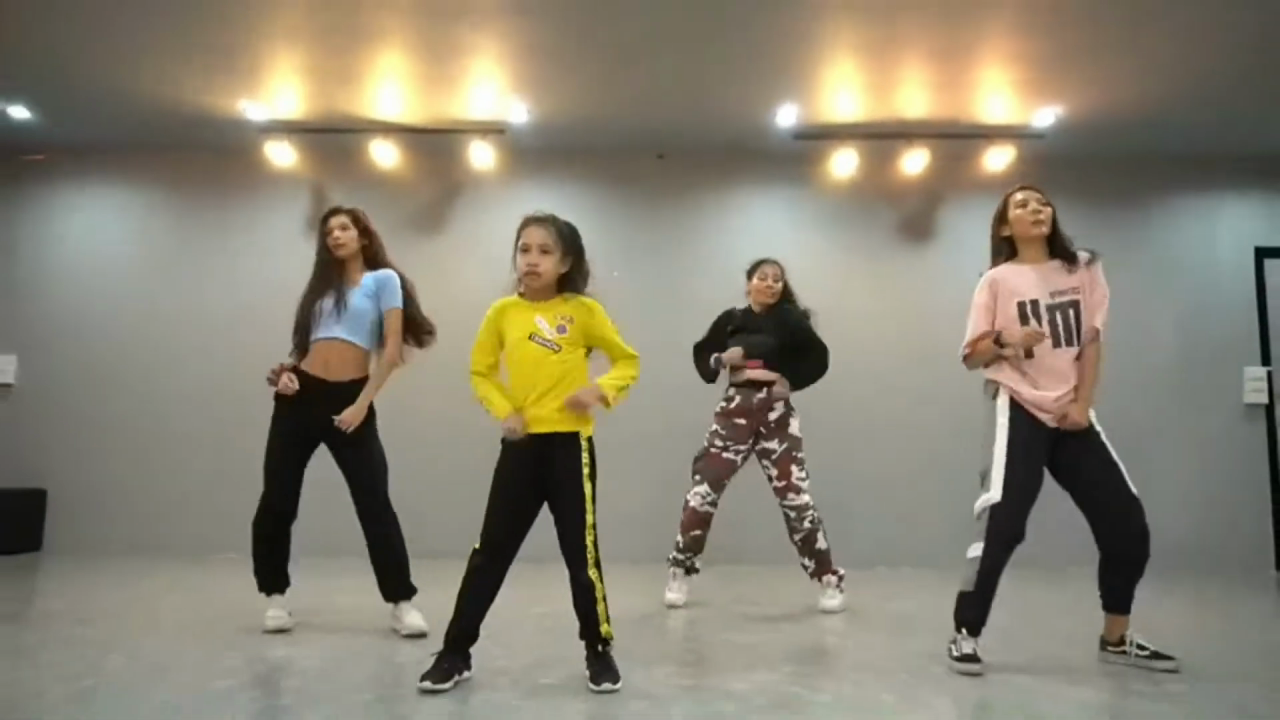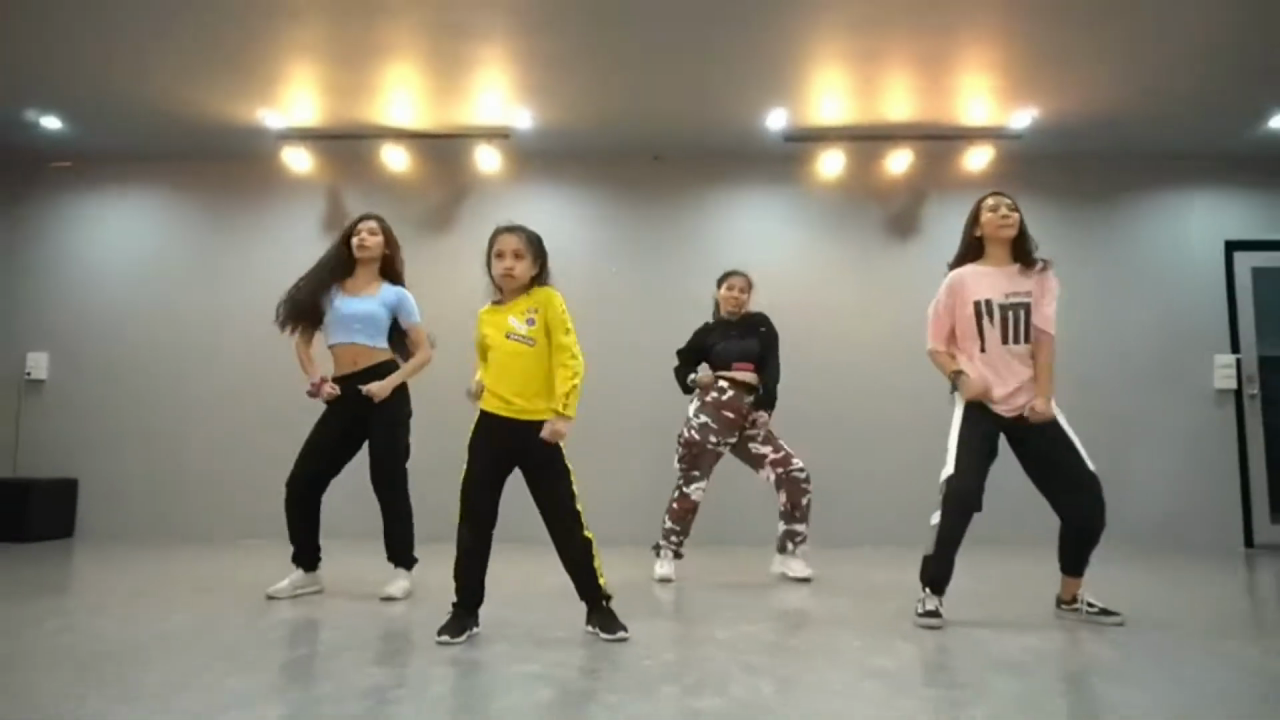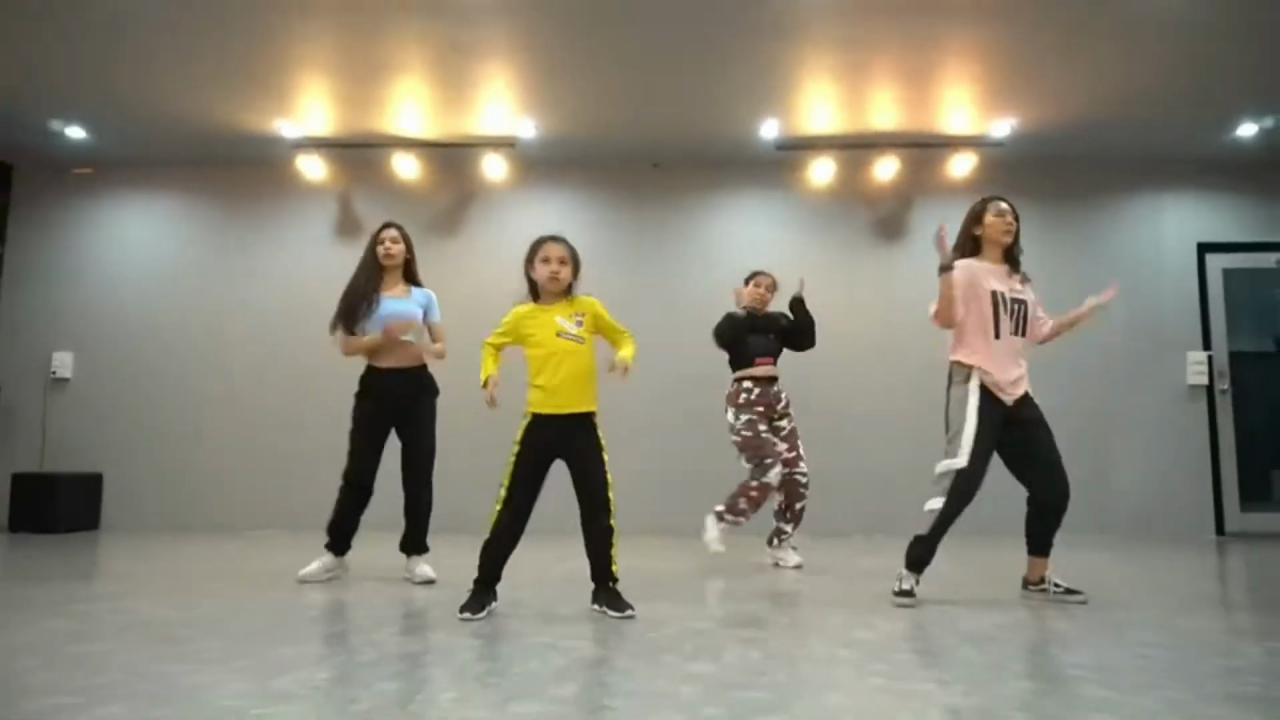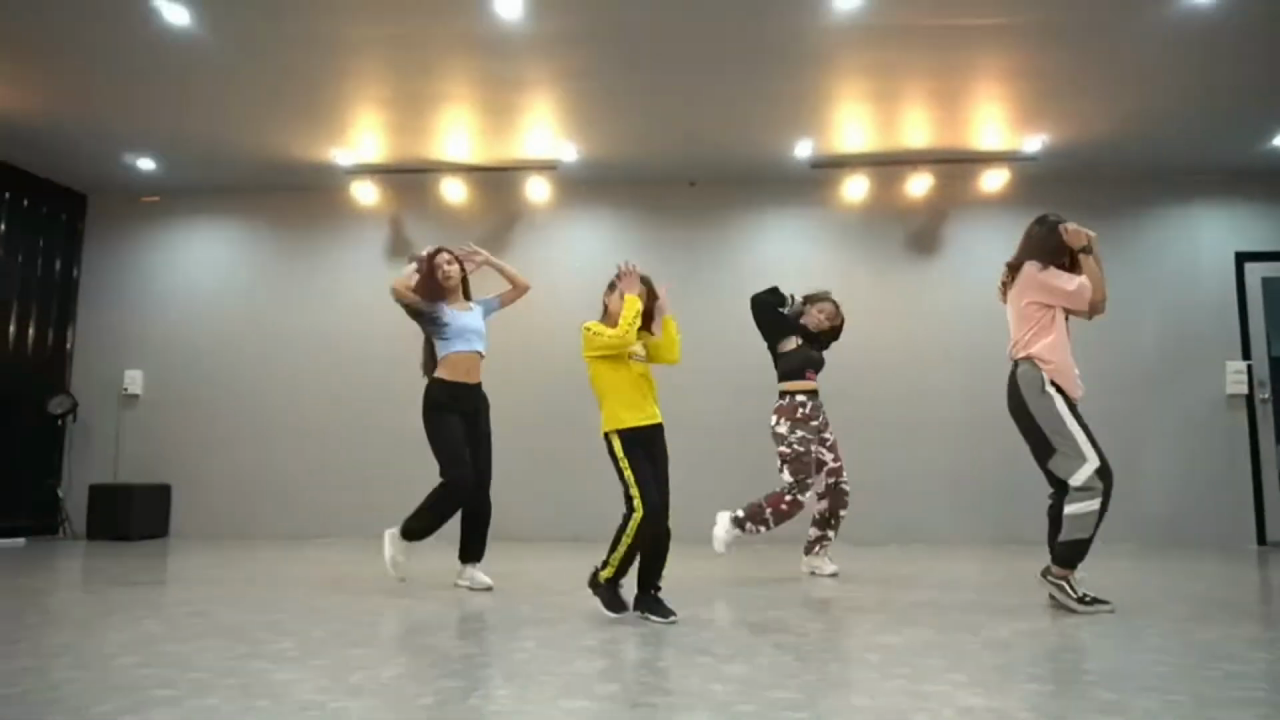
dt=0.4s
person 1, frame 1
left shoulder: (1084, 269)
right shoulder: (996, 281)
left elbow: (1092, 341)
right elbow: (971, 355)
left wrist: (1084, 403)
right wrist: (1004, 340)
left hip: (1072, 412)
right hip: (1017, 408)
left knee: (1126, 521)
right knee: (1003, 518)
person 1, frame 2
left shoulder: (1040, 275)
right shoulder: (959, 280)
left elbow: (1043, 336)
right elbow: (936, 344)
left wrist: (1043, 395)
right wrist: (961, 378)
left hip: (1028, 403)
right hip: (977, 404)
left knee: (1085, 496)
right knee: (959, 495)
left ankle: (1070, 596)
right ankle: (931, 593)
person 1, frame 3
left shoulder: (1020, 279)
right shoulder: (965, 270)
left elbow: (1040, 332)
right elbow: (945, 320)
left wrist: (1087, 310)
right wrist: (947, 265)
left hip: (1016, 392)
right hip: (973, 385)
left knee: (1052, 484)
right knee: (960, 480)
left ankle: (1037, 578)
right ankle: (911, 572)
person 1, frame 4
left shoulder: (1050, 284)
right shoulder: (1033, 272)
left elbow: (1095, 308)
right elbow: (1096, 297)
left wrist: (1089, 252)
right wrist: (1084, 251)
left hip: (1052, 388)
right hip: (1037, 385)
left knee: (1073, 483)
right knee: (1093, 476)
left ankle: (1063, 579)
right ankle: (1060, 570)
person 2, frame 1
left shoulder: (585, 311)
right shoulder: (503, 312)
left elbow: (628, 361)
right elbow: (480, 373)
left wrist: (602, 390)
right wrist: (505, 410)
left hip: (569, 443)
right hip: (520, 445)
left knee: (581, 553)
right knee: (491, 549)
person 2, frame 2
left shoulder: (548, 301)
right shoulder: (486, 316)
left elbow: (570, 360)
left wrist: (561, 414)
right wrist: (478, 381)
left hip: (538, 429)
right hip: (491, 427)
left knee: (568, 521)
right knee: (474, 521)
left ankle: (598, 606)
right ankle: (465, 610)
person 2, frame 3
left shoulder: (588, 308)
right shoulder: (522, 316)
left elbow: (624, 337)
right elbow: (491, 345)
left wrist: (624, 356)
right wrist: (489, 378)
left hip: (582, 422)
right hip: (539, 422)
left knee: (599, 508)
right knee: (512, 507)
left ankle: (605, 588)
right ankle: (484, 587)
person 2, frame 4
left shoulder: (643, 336)
right shoulder: (593, 333)
left elbow: (671, 356)
right elbow: (622, 339)
left wrist: (663, 314)
right wrist: (633, 297)
left hip: (653, 431)
right hip: (622, 433)
left knee: (659, 519)
right knee: (642, 509)
left ankle: (647, 593)
right ankle: (605, 579)
person 3, frame 1
left shoulder: (384, 279)
right shoulder: (322, 287)
left elbow: (392, 345)
left wrist: (362, 403)
right wrist: (284, 372)
left hip: (350, 403)
right hip: (301, 399)
left knee: (374, 505)
right knee: (275, 502)
left ankle: (401, 602)
right ankle: (275, 595)
person 3, frame 2
left shoulder: (396, 295)
right shoulder: (326, 288)
left elbow: (423, 352)
right elbow: (301, 338)
left wrist: (390, 383)
right wrist: (316, 380)
left hip: (383, 389)
right hip: (343, 396)
left knee: (389, 481)
right knee: (302, 481)
left ankle: (401, 570)
right ankle: (306, 569)
person 3, frame 3
left shoulder: (424, 296)
right shoulder: (363, 293)
left elbow: (441, 347)
right elbow: (348, 345)
left wrist: (426, 347)
right wrist: (385, 336)
left hip: (417, 385)
right hip: (375, 385)
left knee: (418, 475)
right knee: (359, 474)
left ankle: (415, 556)
right ankle: (335, 554)
person 3, frame 4
left shoulder: (479, 308)
right shoulder: (432, 307)
left elbow: (522, 286)
right elbow: (397, 289)
left wrist: (489, 261)
right wrist: (419, 265)
left hip: (474, 398)
right hip: (443, 397)
left knee: (480, 485)
right knee: (459, 479)
left ankle: (469, 565)
right ankle: (403, 536)
person 4, frame 1
left shoulder: (789, 321)
right shoulder: (731, 320)
left elbow: (818, 359)
right elbow: (702, 354)
left wrist: (790, 382)
right wrist: (720, 359)
left hip: (775, 410)
right hip: (735, 409)
left knee: (795, 496)
right knee: (702, 492)
left ankle: (830, 580)
right ankle: (680, 573)
person 4, frame 2
left shoulder: (760, 325)
right shoulder: (708, 332)
left elbow: (771, 367)
right elbow: (684, 365)
left wrist: (766, 406)
right wrist: (693, 379)
left hip: (750, 411)
right hip: (712, 405)
left knee: (795, 473)
right knee: (692, 482)
left ankle: (788, 554)
right ankle: (666, 553)
person 4, frame 3
left shoulder: (775, 321)
right shoulder: (736, 321)
left elbow: (803, 340)
right elbow: (724, 337)
left wrist: (797, 302)
right wrist: (741, 311)
left hip: (776, 399)
right hip: (746, 401)
left knee: (796, 474)
right knee: (768, 472)
left ankle: (780, 544)
right ankle: (721, 519)
person 4, frame 4
left shoulder: (815, 341)
right shoulder: (784, 329)
left elbow: (836, 328)
right elbow: (760, 301)
right wrist: (788, 301)
left hip: (815, 413)
right hip: (792, 415)
left knee: (837, 488)
right knee: (798, 492)
left ankle: (816, 554)
right ankle: (734, 522)
